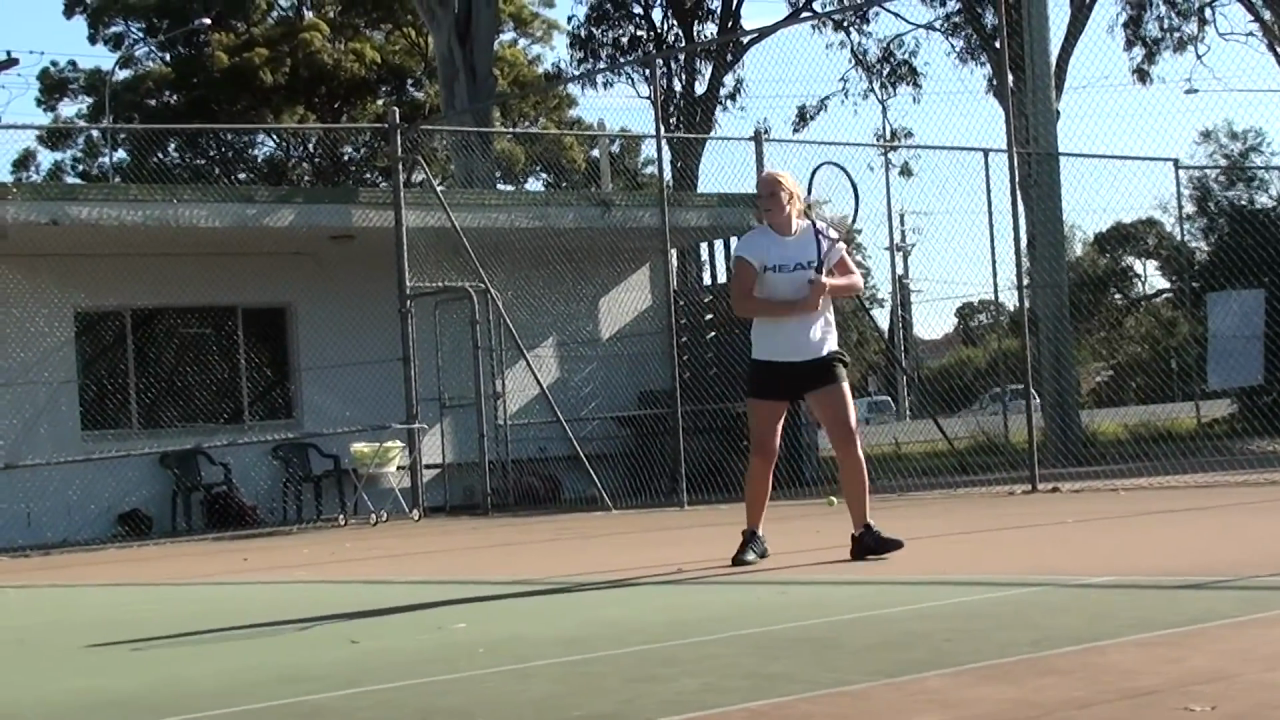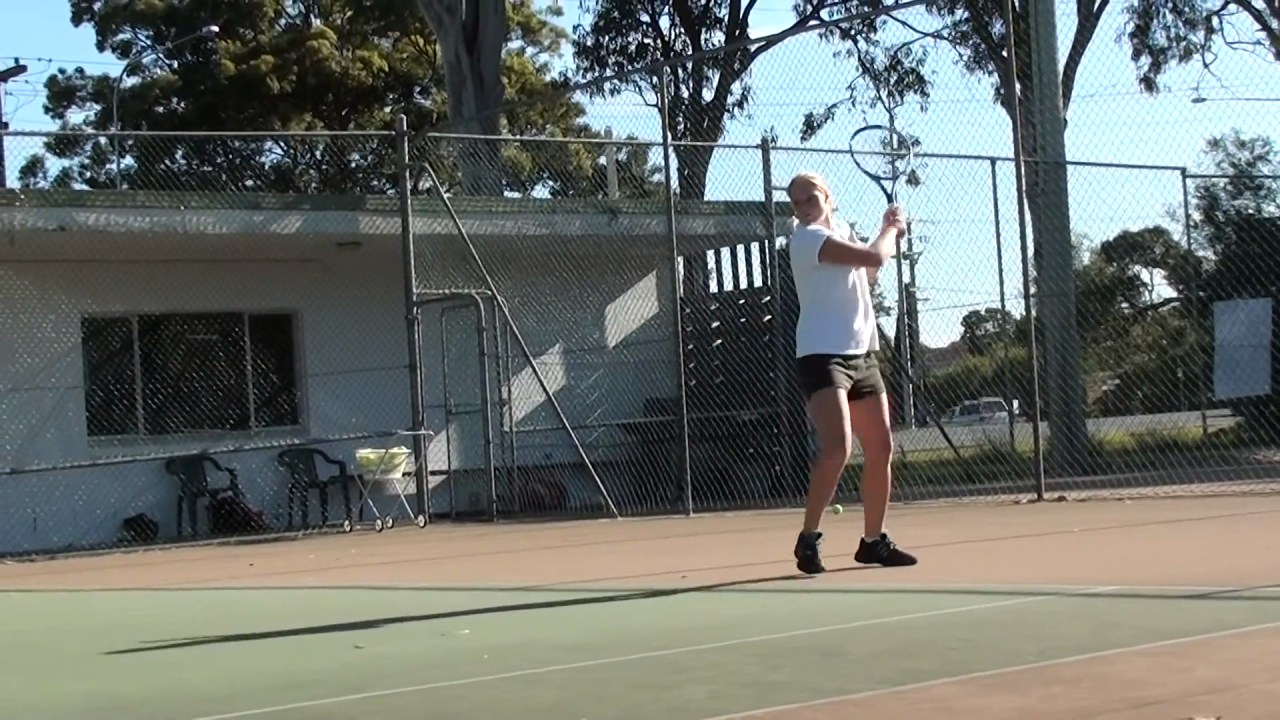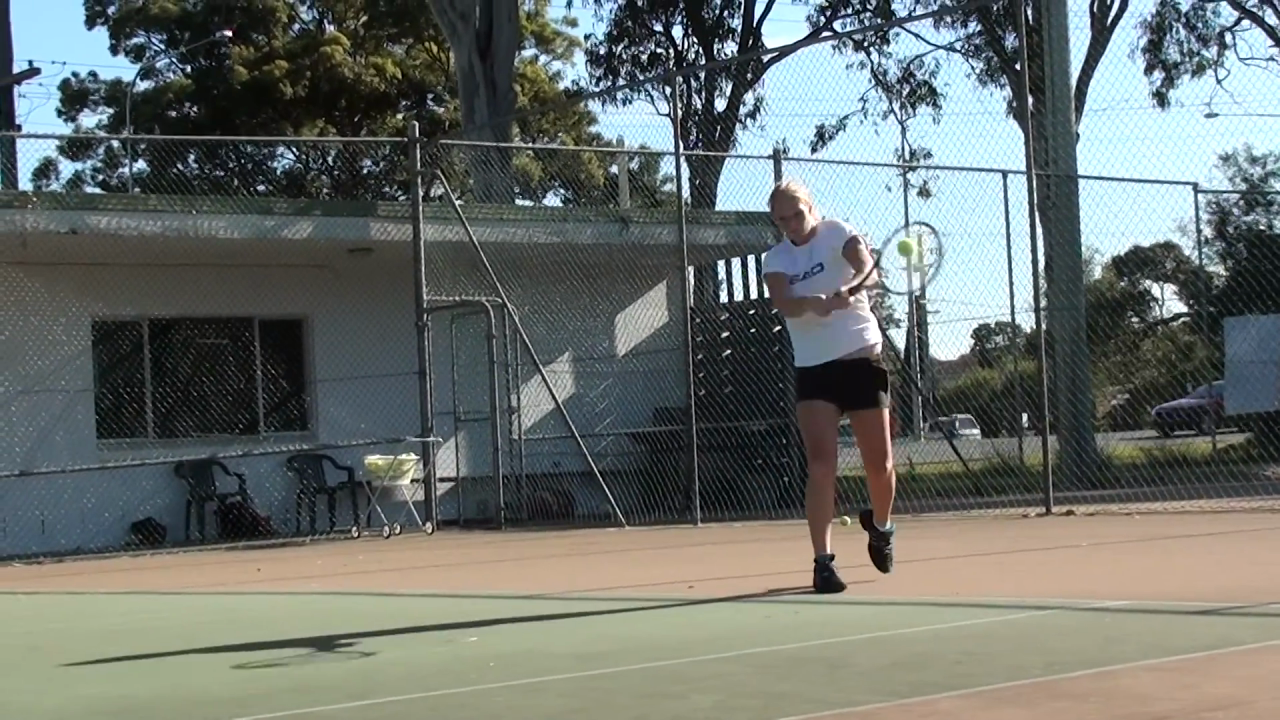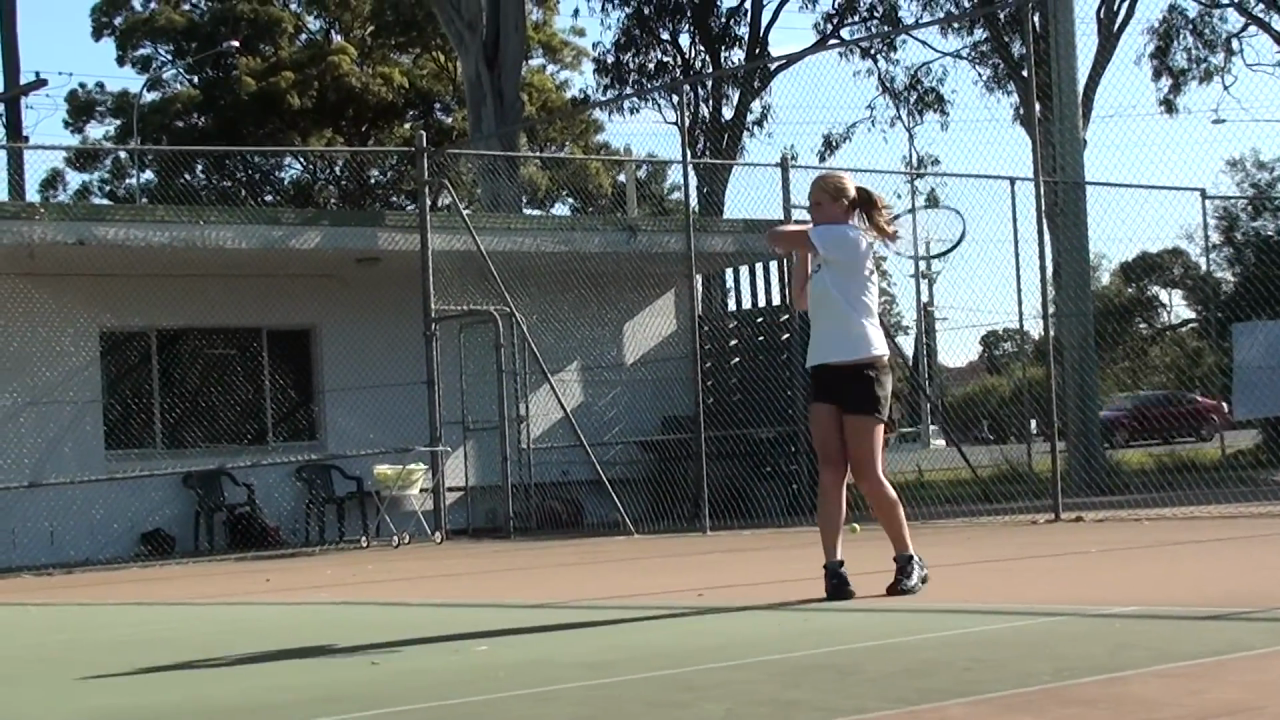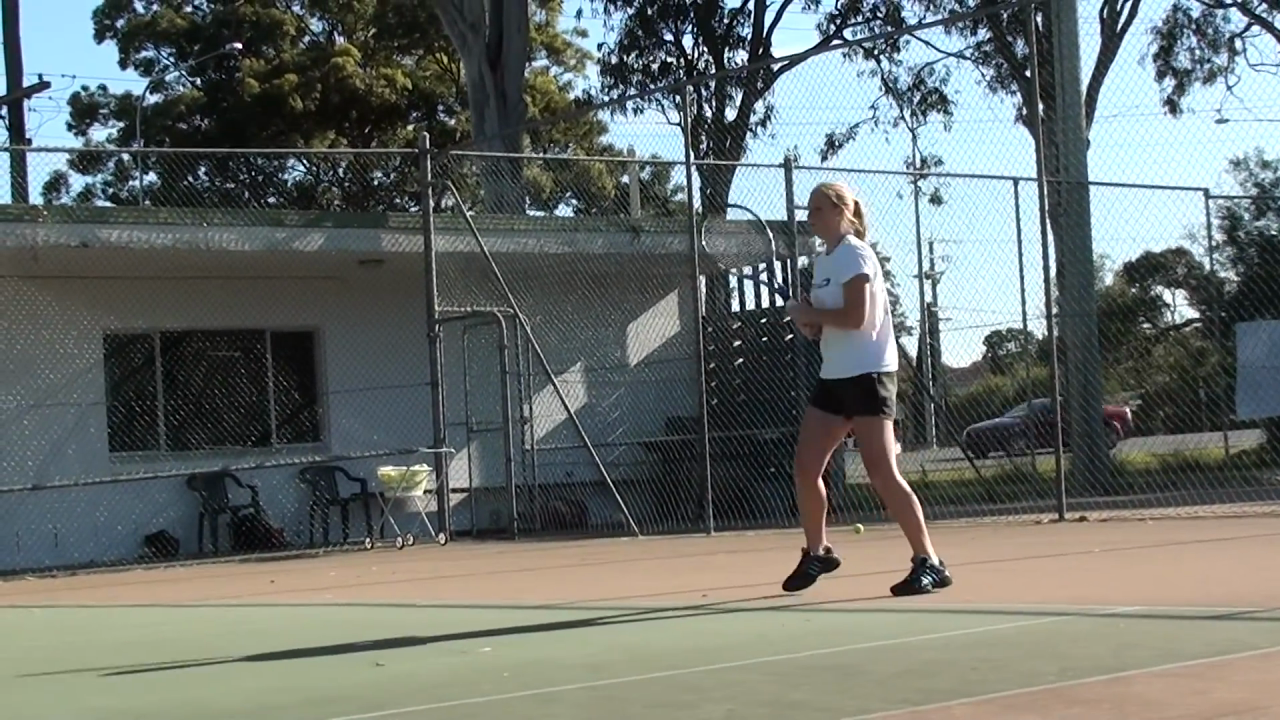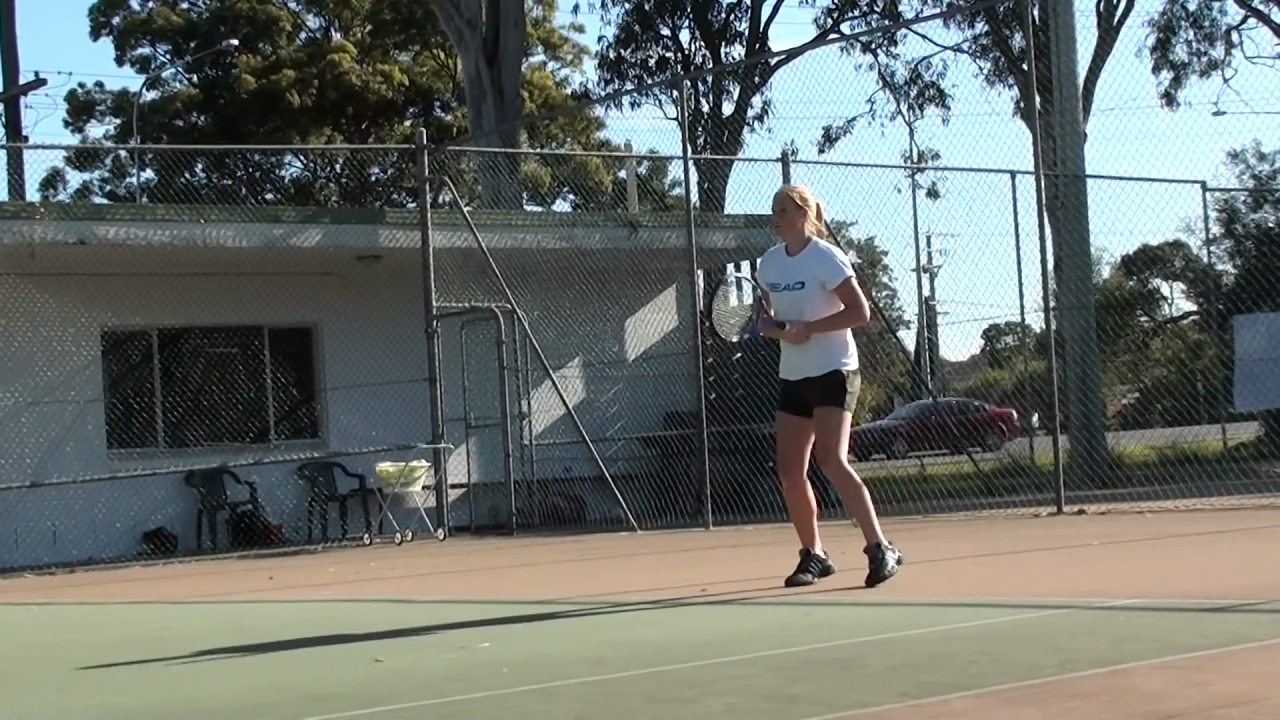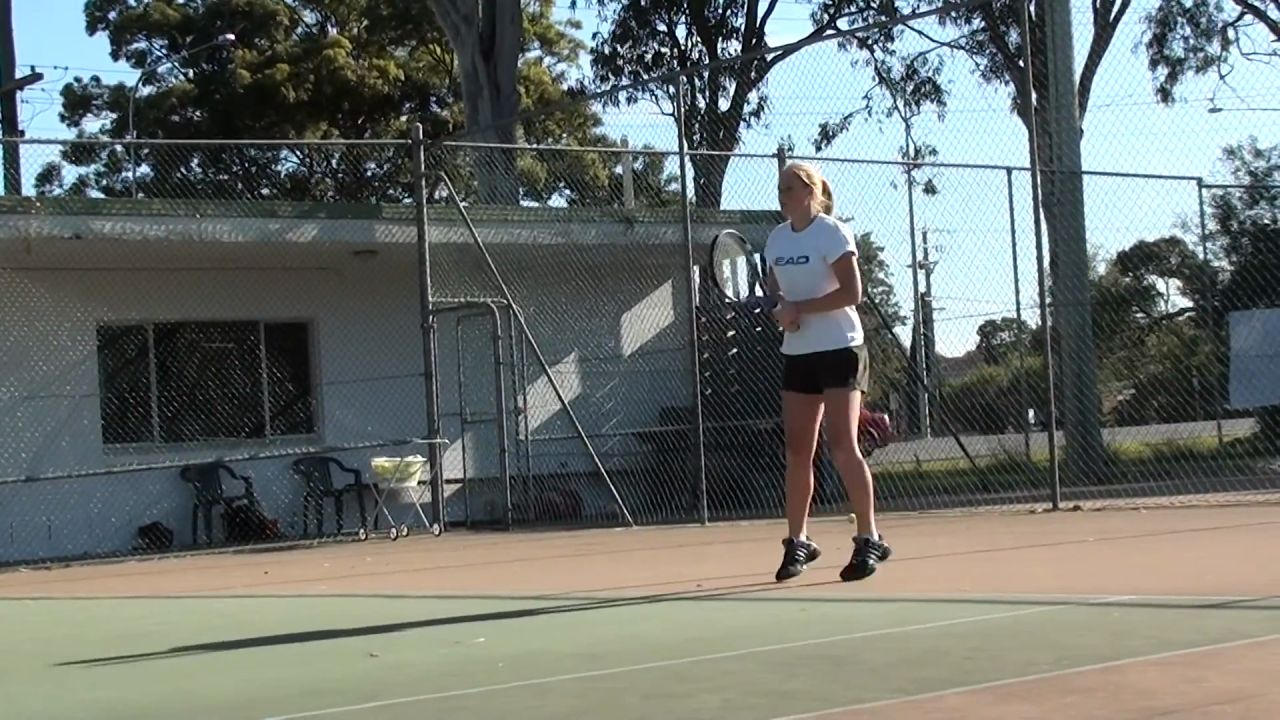
dt=0.4s
person 1, frame 1
left shoulder: (821, 236)
right shoulder: (750, 244)
left elbow: (855, 280)
right elbow: (741, 303)
left wrist: (830, 286)
right wrist: (797, 306)
left hip: (821, 355)
right hip: (770, 362)
left knee: (848, 440)
right knee: (762, 454)
left ankle: (863, 533)
right ankle: (753, 536)
person 1, frame 2
left shoulder: (839, 229)
right shoulder: (808, 237)
left elbow: (866, 267)
right elbow: (872, 257)
left wrist: (889, 228)
right wrist: (889, 229)
left hip: (860, 354)
right hip: (822, 356)
left knee: (881, 451)
right knee: (835, 448)
left ankle: (873, 540)
right ankle: (809, 535)
person 1, frame 3
left shoulder: (838, 231)
right shoulder: (776, 260)
left elbow: (864, 264)
right elbow: (784, 304)
left wrist: (844, 292)
right wrist: (814, 302)
left hip: (862, 361)
right hip: (814, 369)
left knee: (880, 464)
right knee: (822, 464)
left ankle: (880, 525)
right ankle: (823, 561)
person 1, frame 4
left shoulder: (845, 238)
right shoulder: (824, 248)
left elbow: (777, 238)
right elbow: (800, 302)
left wrist: (807, 231)
right wrist: (799, 253)
left hip: (862, 368)
right hip: (825, 369)
left knee: (866, 475)
right knee: (830, 471)
left ankle: (909, 561)
right ankle: (834, 567)
person 1, frame 5
left shoulder: (854, 254)
right shoulder: (822, 260)
left elbow: (855, 317)
left wrist: (805, 313)
right wrist: (806, 318)
left hip: (867, 374)
right hip: (834, 377)
left knee: (883, 473)
right knee: (805, 469)
left ankle: (930, 564)
right ankle: (816, 553)
person 1, frame 6
left shoulder: (827, 257)
right shoulder: (769, 262)
left elbow: (860, 313)
right elbow: (766, 312)
left wrist: (808, 329)
right wrist: (775, 327)
left hip: (833, 371)
right hip: (792, 377)
left knee: (833, 462)
right knee: (789, 471)
left ankle: (880, 548)
right ankle: (814, 555)
person 1, frame 7
left shoulder: (833, 232)
right shoulder: (777, 238)
left elbow: (851, 292)
left wrist: (799, 308)
right wrist: (780, 310)
left hip: (839, 351)
right hip: (797, 354)
left knee: (843, 447)
right knee: (796, 453)
left ankle: (869, 540)
right ankle: (797, 542)
